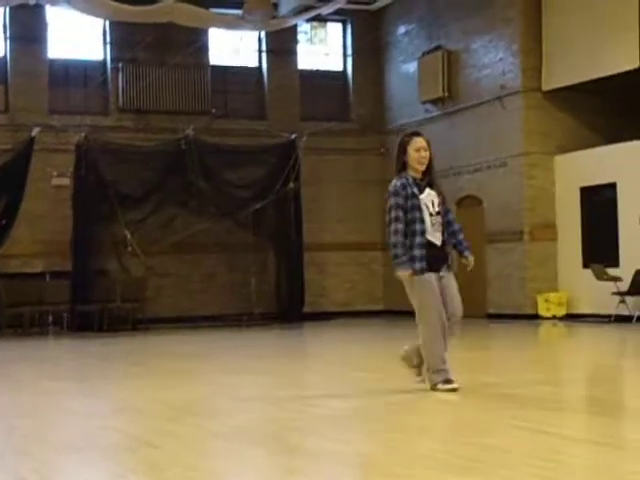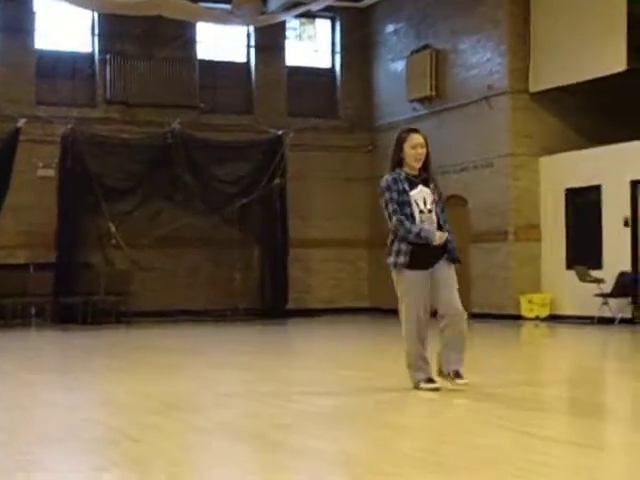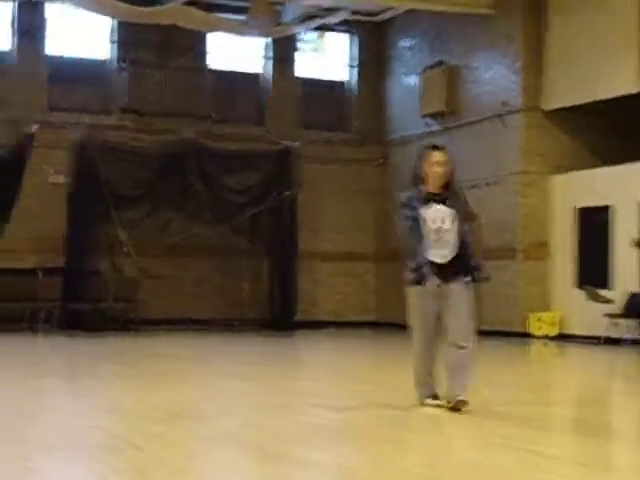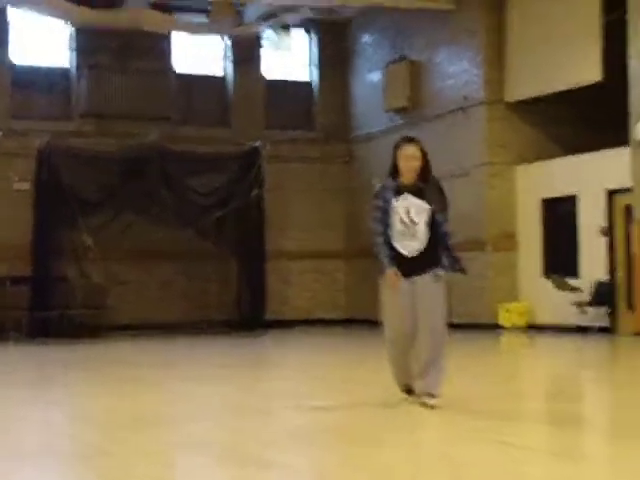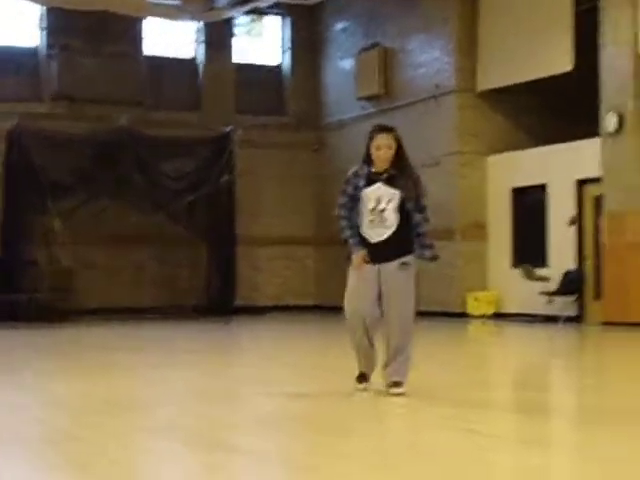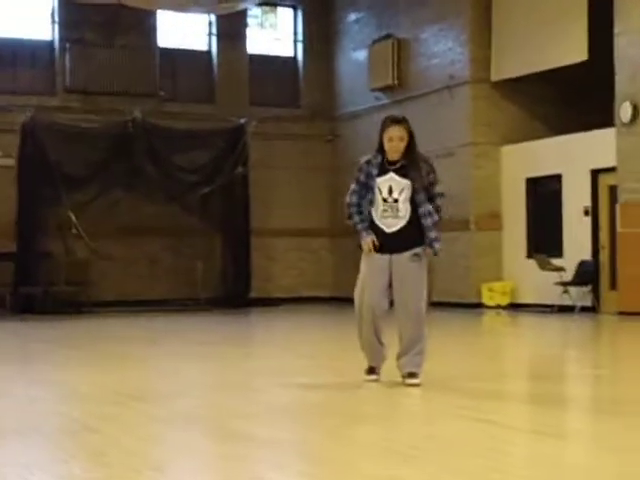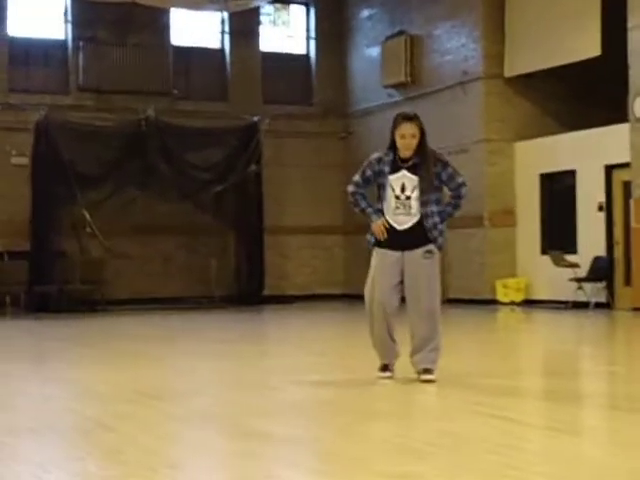
dt=0.2s
person 1, frame 1
left shoulder: (431, 184)
right shoulder: (399, 187)
left elbow: (447, 219)
right elbow: (396, 226)
left wrist: (464, 250)
right wrist: (400, 263)
left hip: (440, 261)
right hip: (417, 262)
left knee: (455, 313)
right knee: (432, 320)
left ankle: (417, 355)
right ankle: (438, 375)
person 1, frame 2
left shoulder: (429, 181)
right shoulder: (391, 182)
left elbow: (441, 218)
right elbow: (397, 221)
left wrist: (452, 250)
right wrist: (428, 236)
left hip: (439, 258)
right hip: (409, 260)
left knee: (454, 312)
right knee: (415, 320)
left ankle: (450, 365)
right ankle: (420, 373)
person 1, frame 3
left shoulder: (456, 198)
right shoulder: (410, 200)
left elbow: (467, 237)
right elbow: (413, 241)
left wrist: (476, 271)
right wrist: (427, 274)
left hip: (458, 277)
right hip: (424, 277)
left knee: (460, 335)
right knee: (424, 338)
left ankle: (458, 392)
right ankle: (427, 390)
person 1, frame 4
left shoulder: (433, 190)
right shoulder: (384, 191)
left elbow: (442, 228)
right elbow: (379, 232)
left wrist: (452, 261)
right wrist: (387, 265)
left hip: (429, 268)
right hip: (397, 269)
left knee: (431, 330)
right knee: (399, 330)
left ankle: (428, 387)
right ankle: (405, 379)
person 1, frame 5
left shoulder: (407, 178)
right shoulder: (357, 177)
left elbow: (418, 214)
right elbow: (344, 214)
left wrist: (424, 248)
right wrist: (355, 247)
left hip: (398, 257)
right hip: (365, 258)
left knee: (398, 318)
right knee: (357, 314)
left ankle: (396, 375)
right ankle: (365, 366)
person 1, frame 6
left shoulder: (420, 167)
right shoulder: (368, 166)
left elbow: (434, 201)
right elbow: (353, 201)
left wrist: (430, 236)
right wrist: (364, 232)
left hip: (410, 248)
right hip: (376, 247)
left knee: (411, 309)
right knee: (367, 306)
left ankle: (410, 366)
right ankle: (374, 360)
person 1, frame 7
left shoulder: (433, 163)
right shoulder: (380, 162)
left elbow: (460, 189)
right elbow: (354, 189)
left wrist: (439, 220)
right wrist: (373, 216)
left hip: (422, 244)
right hip: (387, 244)
left knee: (424, 306)
right knee: (378, 303)
left ankle: (425, 363)
right ankle: (387, 357)
